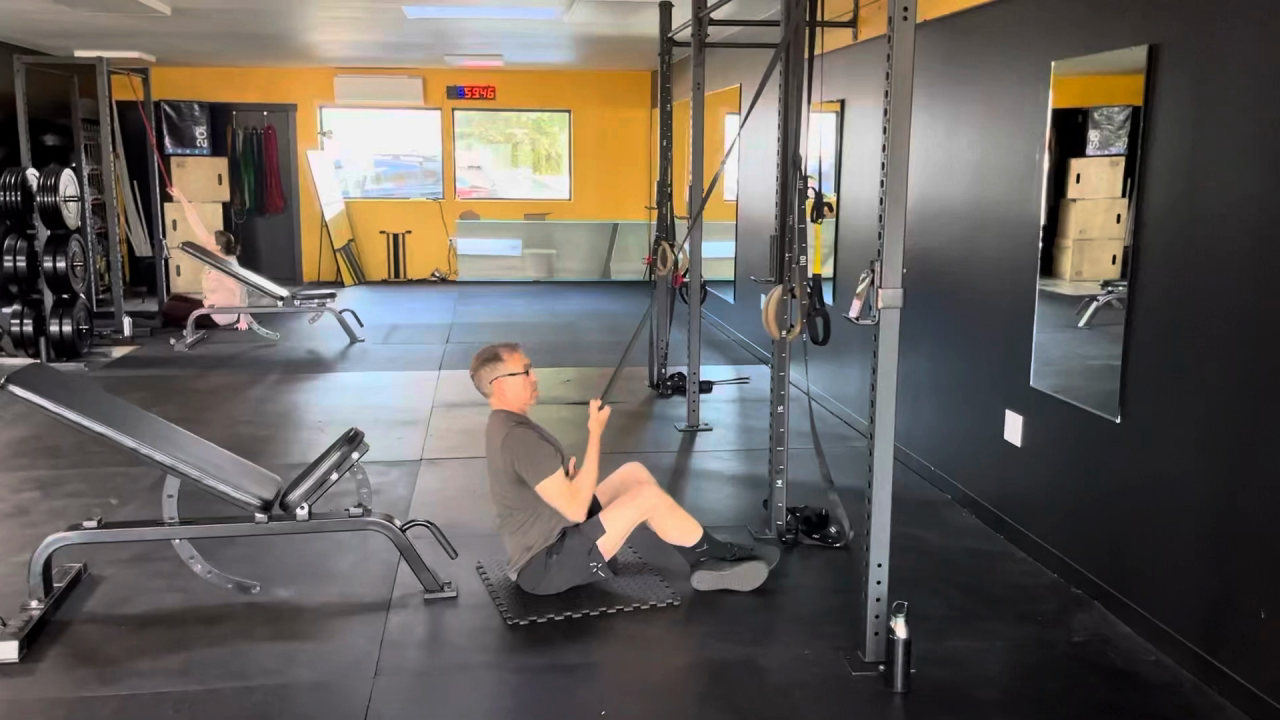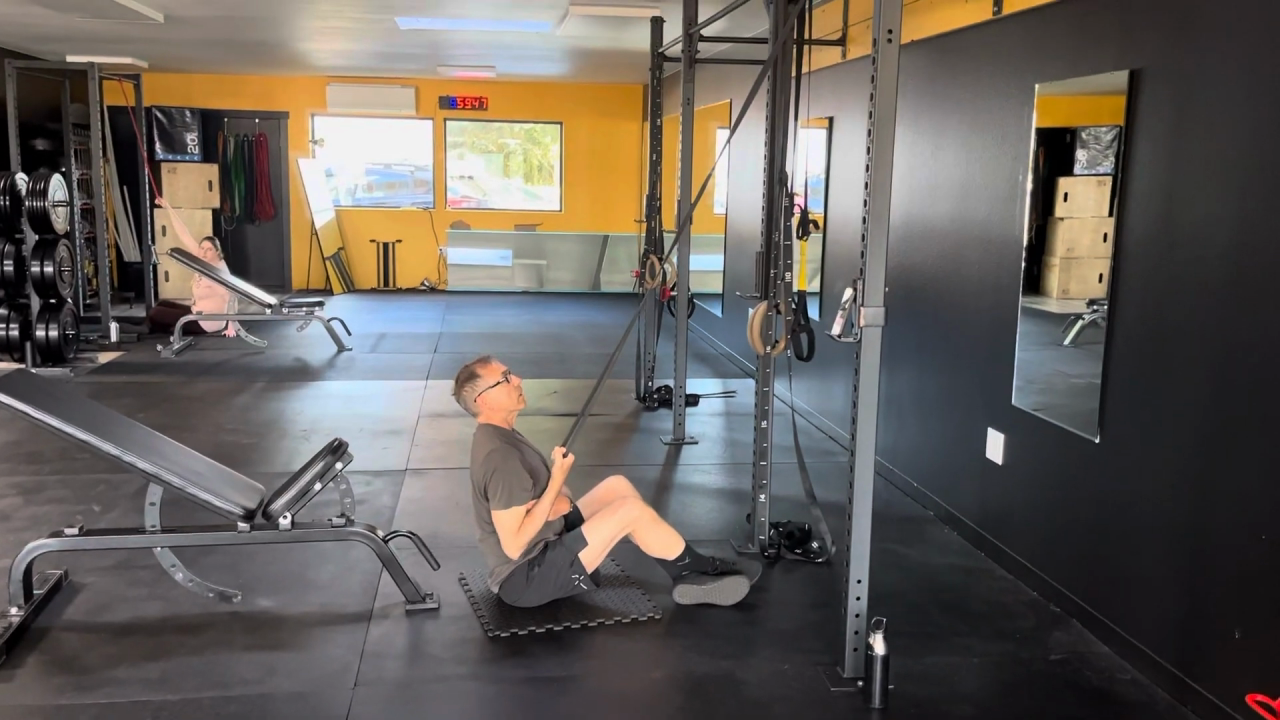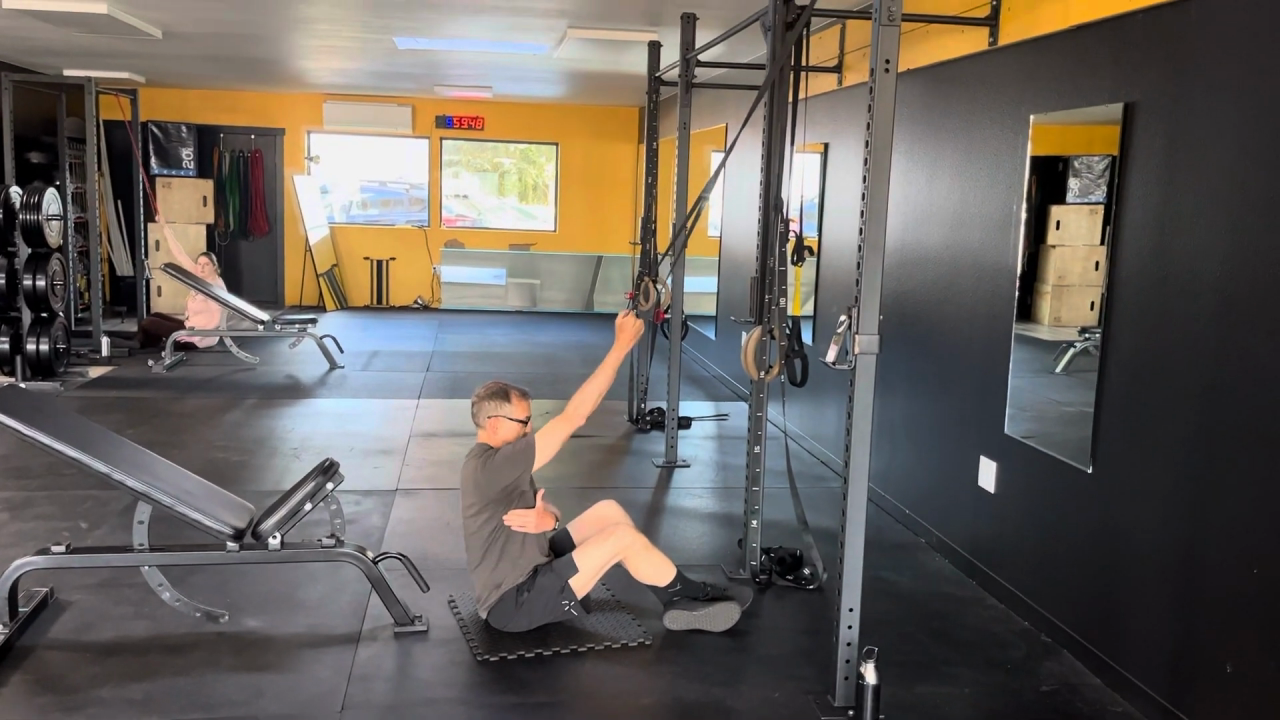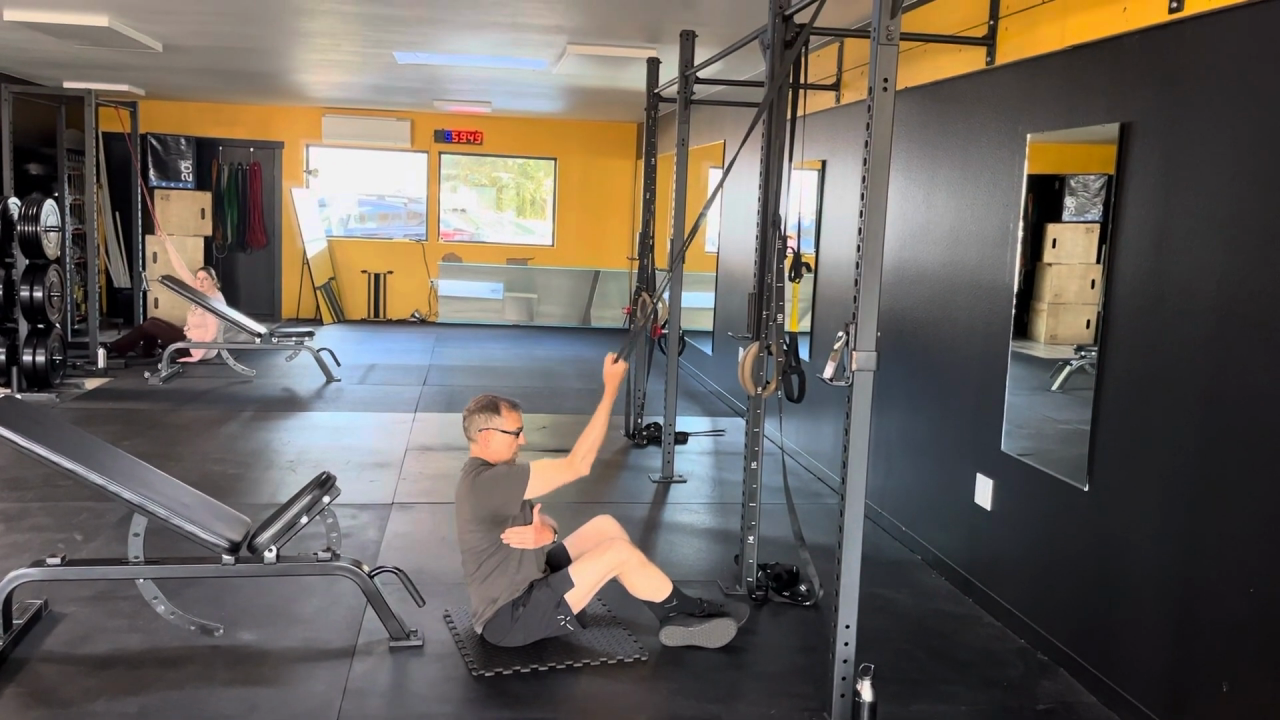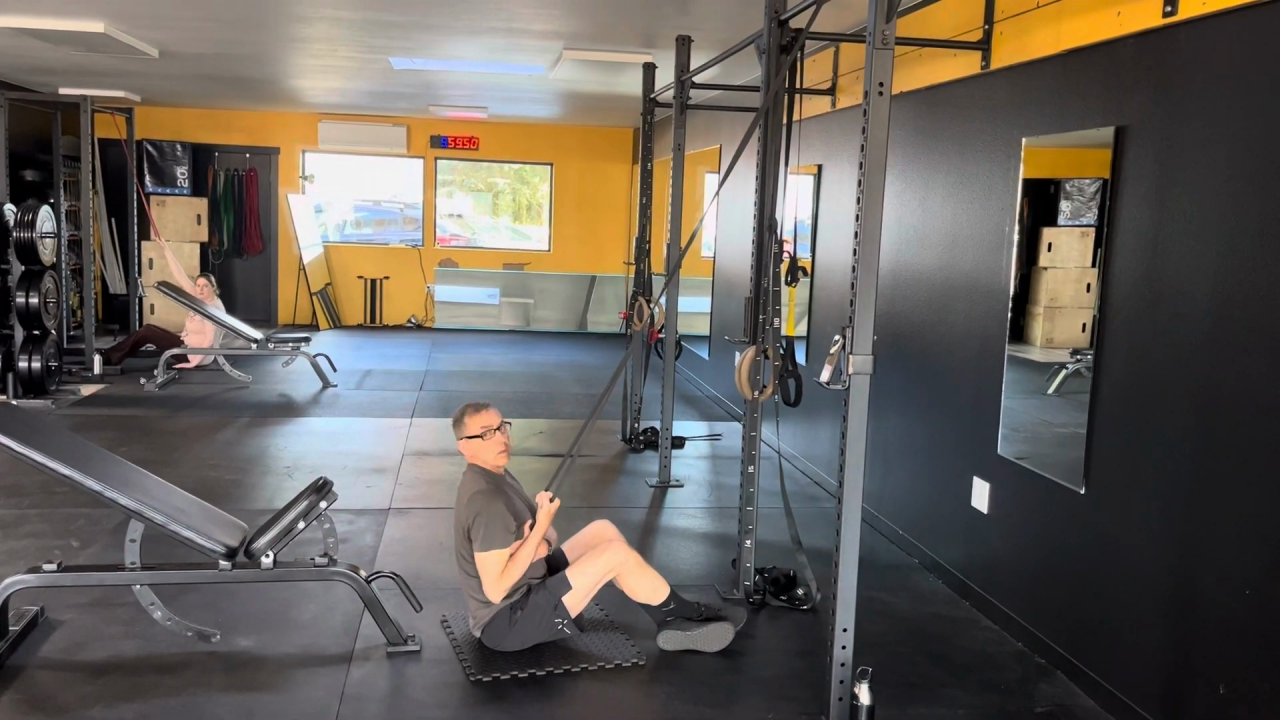
dt=1s
person 1, frame 1
left shoulder: (510, 424)
right shoulder: (517, 437)
left elbow: (557, 471)
right elbow: (577, 510)
left wrist: (572, 483)
right wrist: (595, 434)
left hip: (553, 537)
right hip: (544, 566)
left knee: (633, 472)
right knee: (648, 496)
left ankle: (709, 560)
right ankle: (722, 555)
person 1, frame 2
left shoulder: (503, 435)
right shoulder: (499, 456)
left elbow: (539, 491)
right elbow: (513, 545)
left wrist: (562, 502)
right wrist: (557, 482)
left hip: (539, 550)
right hip: (525, 579)
left knee: (616, 486)
right knee: (631, 509)
left ankle: (690, 575)
right ankle: (705, 568)
person 1, frame 3
left shoulder: (493, 460)
right shoulder: (494, 465)
left elbow: (549, 510)
right elbow: (574, 417)
left wrist: (548, 520)
right wrist: (622, 344)
left hip: (527, 574)
right hip: (514, 604)
left knee: (608, 511)
right knee: (622, 536)
left ankle: (683, 599)
right ankle: (696, 595)
person 1, frame 4
left shoulder: (487, 475)
right shoulder: (488, 482)
left elbow: (546, 522)
right elbow: (577, 465)
left wrist: (546, 533)
right wrist: (611, 388)
left hip: (520, 589)
right hip: (510, 618)
left knee: (604, 526)
right knee: (618, 551)
left ankle: (678, 615)
right ankle: (694, 611)
person 1, frame 5
left shoulder: (496, 476)
right shoulder: (485, 500)
left elbow: (548, 535)
right elbow: (495, 589)
left wrist: (542, 546)
right wrist: (540, 529)
left hip: (523, 592)
right hip: (506, 622)
left knee: (602, 530)
right knee: (616, 553)
left ankle: (674, 621)
right ankle: (693, 614)
